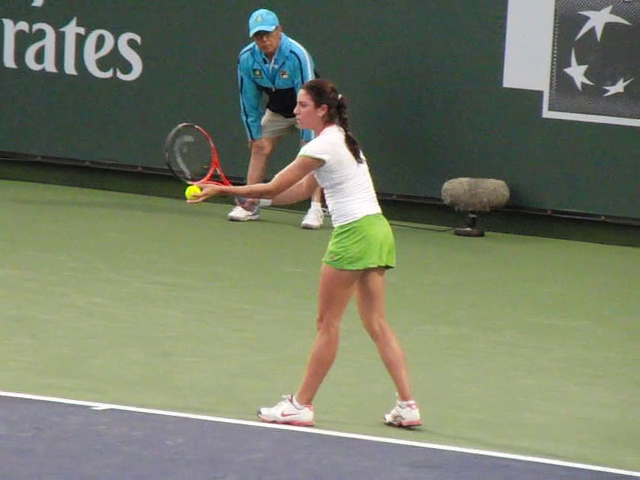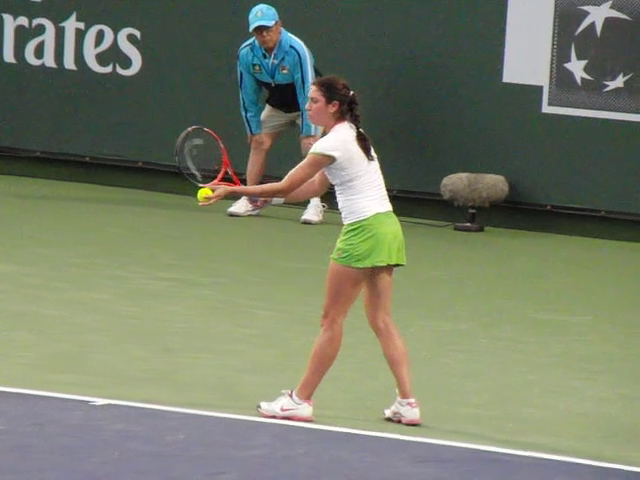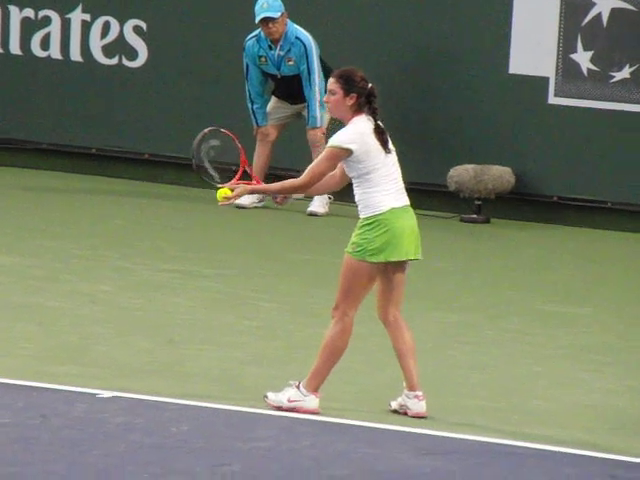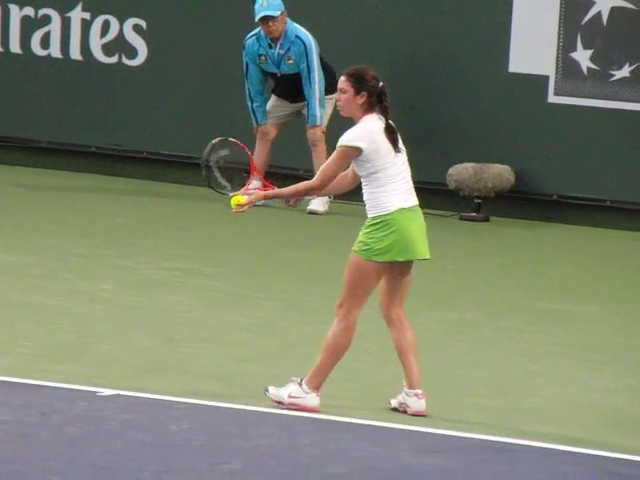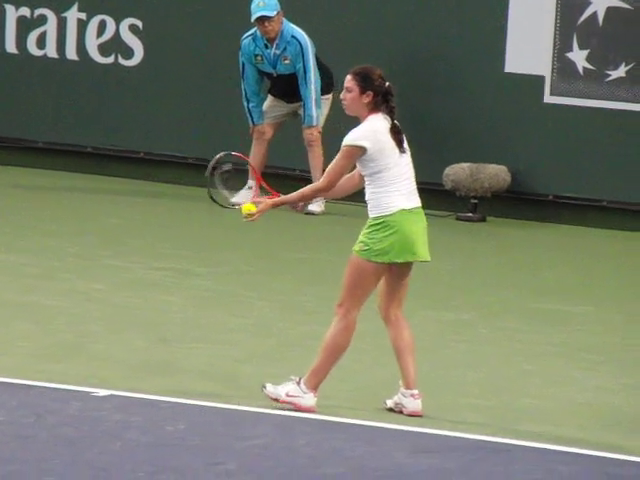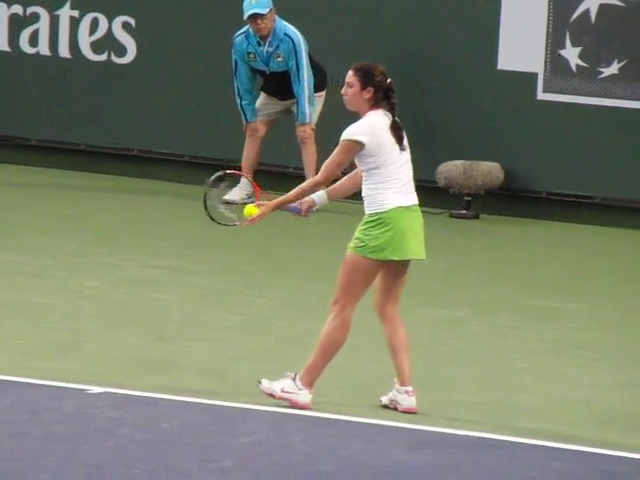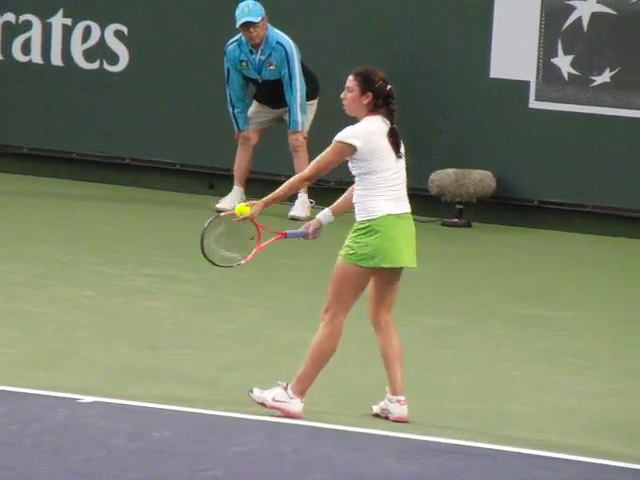
dt=0.4s
person 1, frame 1
left shoulder: (321, 146)
right shoulder: (341, 138)
left elbow: (273, 187)
right elbow: (303, 189)
left wrist: (221, 189)
right wrist: (259, 199)
left hip: (354, 233)
right hip: (376, 230)
left knee: (327, 323)
right knee: (376, 323)
left ankle: (300, 406)
right ankle: (407, 406)
person 1, frame 2
left shoulder: (332, 143)
right shoulder: (353, 135)
left elbow: (284, 186)
right elbow: (317, 186)
left wrist: (232, 190)
right wrist: (273, 197)
left hip: (363, 231)
right hip: (386, 227)
left knee: (331, 320)
right knee: (381, 320)
left ankle: (300, 400)
right ankle: (407, 403)
person 1, frame 3
left shoulder: (349, 136)
right shoulder: (372, 127)
left elbow: (304, 181)
right elbow: (337, 179)
left wrist: (252, 189)
right wrist: (290, 190)
left hip: (378, 226)
right hip: (402, 221)
left knee: (342, 313)
right knee: (390, 313)
left ankle: (307, 392)
right ankle: (414, 396)
person 1, frame 4
left shoulder: (358, 135)
right shoulder: (383, 126)
left elbow: (317, 183)
right elbow: (350, 179)
left wrist: (265, 194)
right wrist: (303, 192)
left hip: (386, 225)
right hip: (410, 221)
left knee: (346, 311)
right knee: (393, 312)
left ankle: (308, 389)
right ankle: (414, 394)
person 1, frame 5
left shoulder: (362, 135)
right shoulder: (389, 126)
left elbow: (324, 184)
left wrist: (274, 203)
right wrist: (308, 197)
left hip: (387, 226)
right hip: (411, 222)
left knee: (346, 311)
right knee: (392, 311)
left ankle: (306, 389)
right ankle: (410, 394)
person 1, frame 6
left shoulder: (361, 129)
right shoulder: (389, 123)
left elbow: (321, 178)
left wrist: (275, 205)
right wrist: (317, 200)
left hip: (383, 222)
right hip: (408, 219)
left knee: (341, 307)
right knee: (388, 309)
left ankle: (301, 385)
right ankle: (404, 391)
person 1, frame 7
left shoulder: (356, 133)
right shoulder: (387, 131)
left elbow: (308, 174)
left wrist: (263, 203)
right wrist: (324, 217)
left hip: (374, 230)
right hip: (400, 227)
left knee: (333, 315)
right knee: (382, 317)
left ankle: (293, 395)
right ankle: (397, 400)
person 2, frame 1
left shoulder: (297, 55)
right shoulder: (247, 58)
right elbow: (249, 99)
left wrist: (309, 137)
right wrist: (254, 133)
right hip: (277, 109)
right knee: (259, 148)
left ankle: (316, 209)
person 2, frame 2
left shoulder: (296, 50)
right shoulder: (246, 53)
left elbow: (307, 92)
right elbow: (248, 94)
left wrist: (308, 132)
right wrist: (253, 129)
left hip: (308, 103)
right hip: (277, 104)
left knee: (309, 146)
right knee: (258, 144)
left ankle: (315, 204)
right ankle: (250, 200)
person 2, frame 3
left shoulder: (302, 42)
right shoulder: (252, 45)
left elbow: (314, 84)
right elbow: (254, 85)
left wrist: (315, 123)
right wrist: (260, 120)
left hip: (316, 94)
right hip: (283, 96)
left knee: (315, 138)
right knee: (263, 135)
left ankle: (321, 197)
right ankle: (256, 191)
person 2, frame 4
left shoulder: (302, 40)
right shoulder: (252, 43)
left elbow: (313, 82)
right elbow: (254, 84)
left wrist: (315, 122)
right wrist: (259, 119)
left hip: (318, 91)
right hip: (283, 94)
left knee: (315, 137)
right knee: (264, 134)
left ankle: (321, 195)
right ankle: (255, 188)
person 2, frame 5
left shoulder: (298, 40)
right shoulder: (248, 43)
left elbow: (309, 82)
right elbow: (250, 84)
left wrist: (311, 122)
right wrist: (256, 119)
left hip: (314, 91)
right hip: (279, 93)
left knee: (311, 137)
right knee: (260, 134)
left ankle: (318, 195)
right ankle: (251, 189)
person 2, frame 6
left shoulder: (291, 38)
right shoulder: (241, 41)
left elbow: (302, 80)
right elbow: (243, 82)
left wrist: (304, 119)
right wrist: (249, 117)
left hip: (307, 88)
right hip: (272, 91)
left knee: (304, 135)
right knee: (253, 131)
right ankle: (244, 186)
person 2, frame 7
left shoulder: (283, 46)
right shoulder: (233, 49)
left elbow: (295, 88)
right elbow: (235, 90)
left wrist: (296, 128)
right wrist: (241, 125)
left hip: (300, 96)
right hip: (264, 99)
left knee: (296, 143)
right knee: (245, 139)
left ankle: (302, 200)
right ankle: (237, 194)
